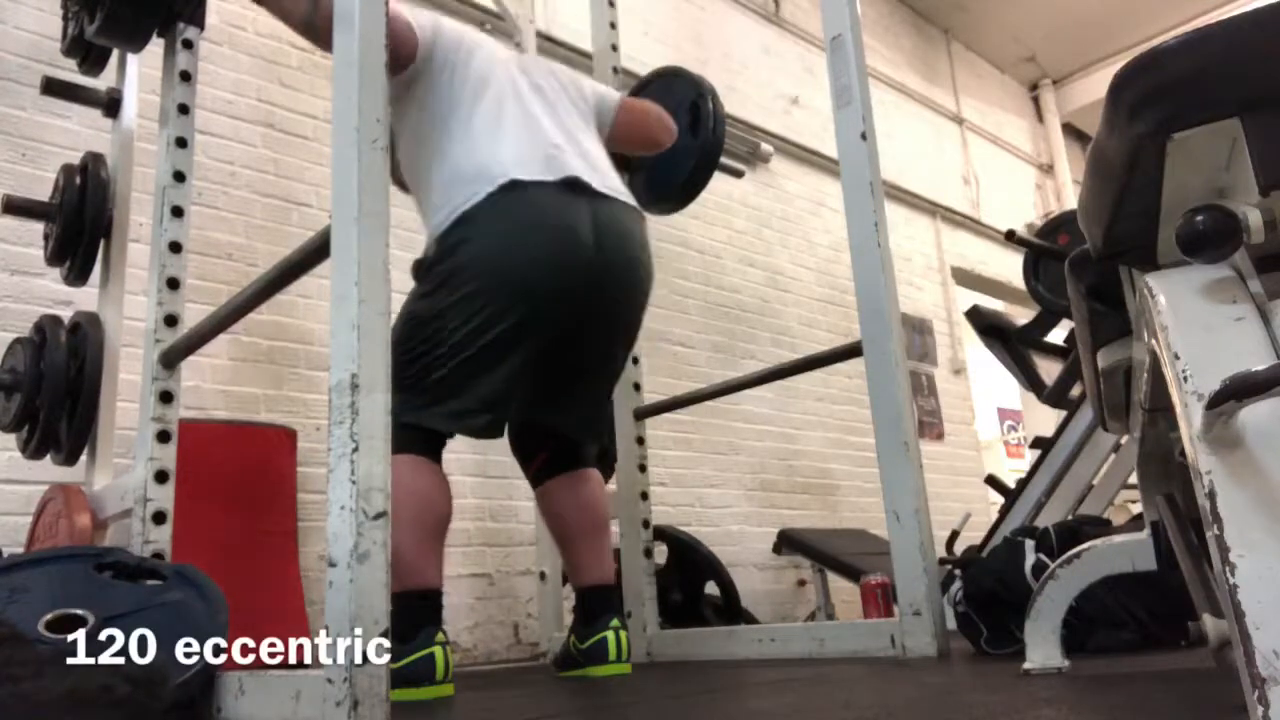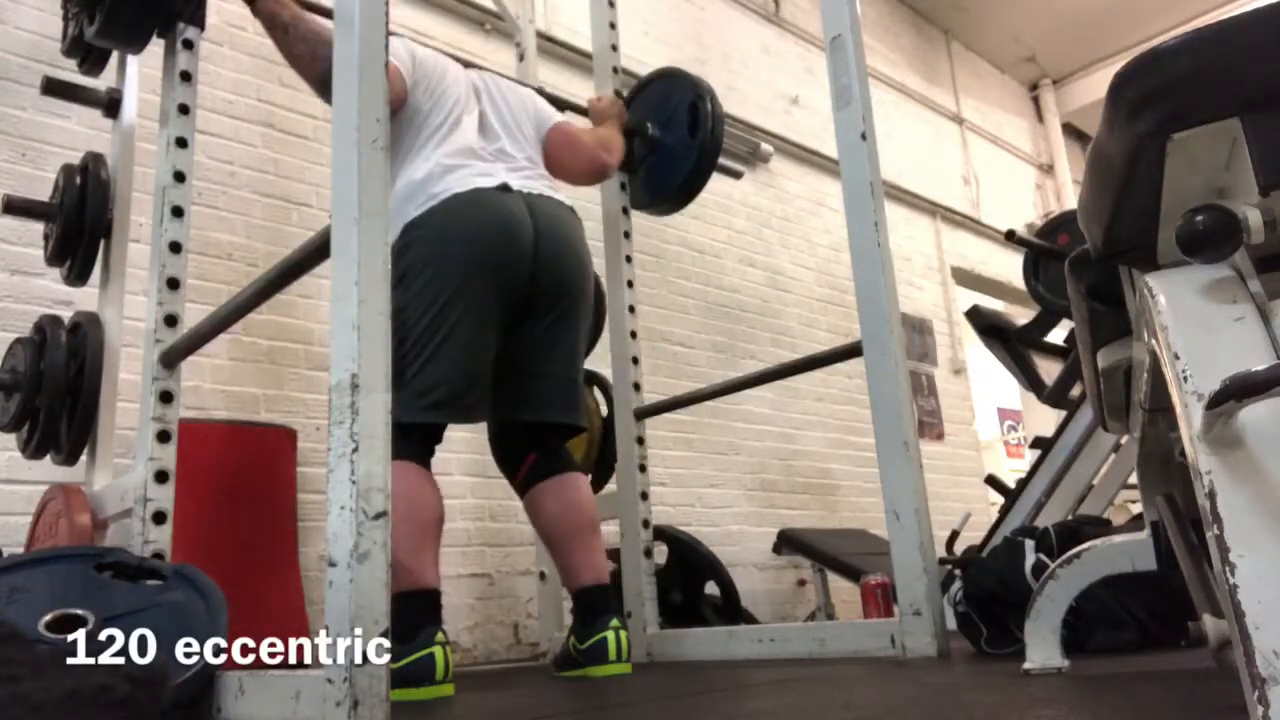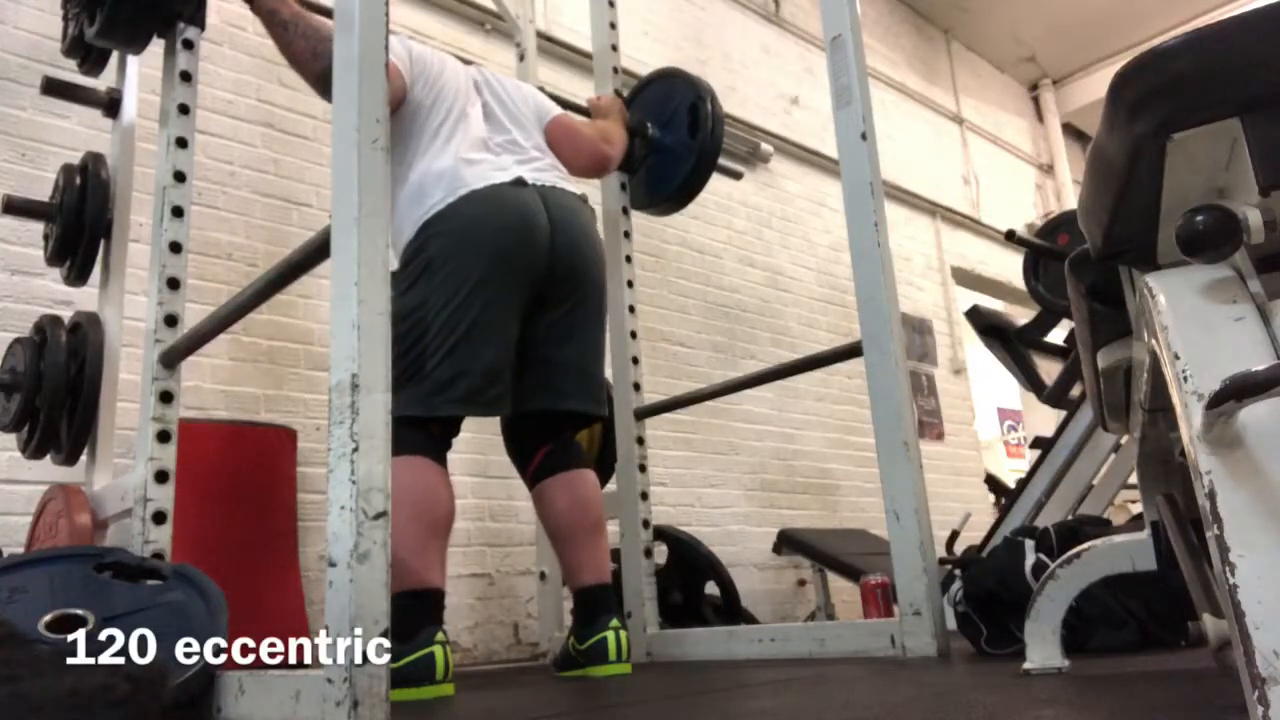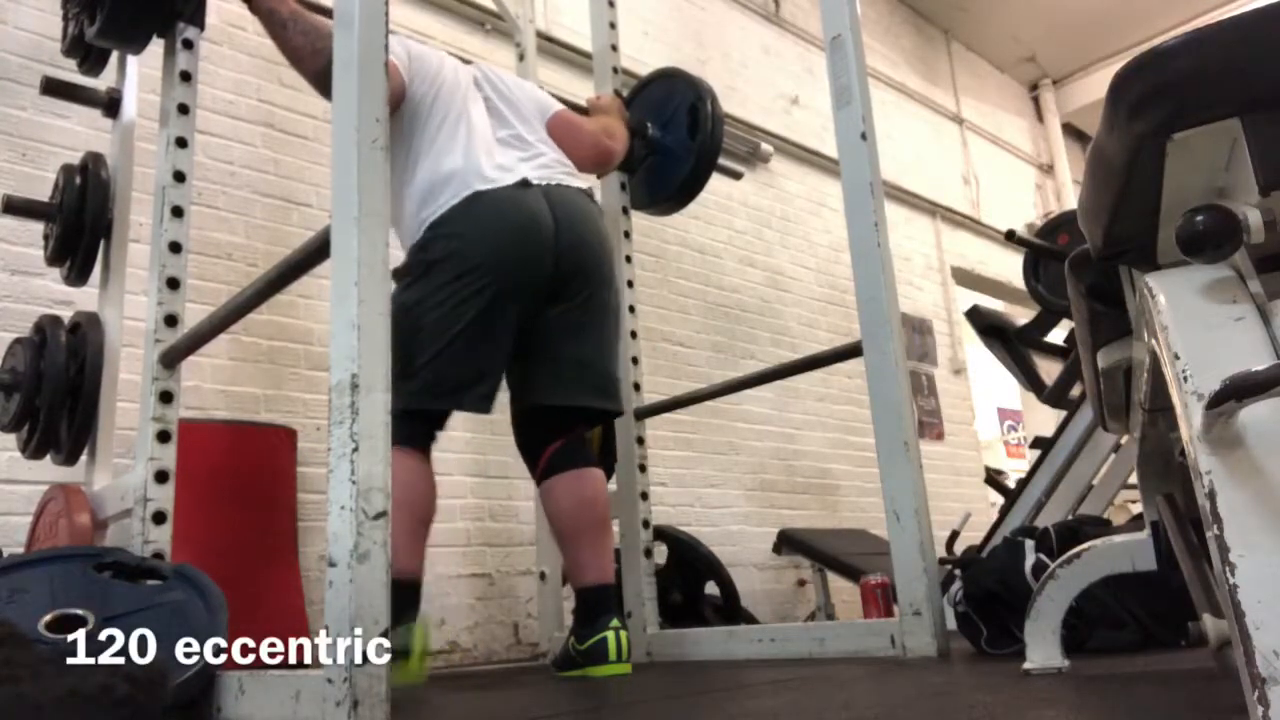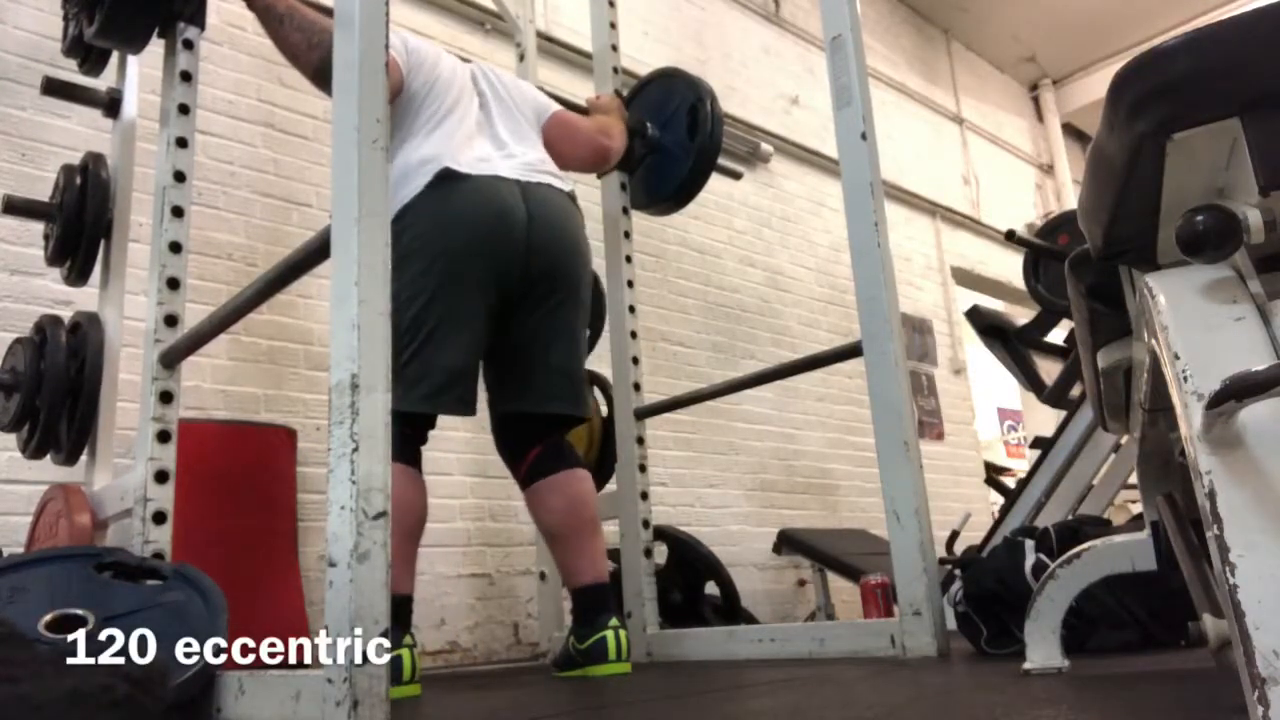
dt=0.7s
person 1, frame 1
right shoulder: (546, 72)
right elbow: (661, 130)
right wrist: (603, 116)
left hip: (510, 228)
right hip: (619, 238)
left knee: (407, 424)
right knee: (555, 437)
left ankle: (416, 641)
right ankle: (600, 625)
person 1, frame 2
right shoulder: (510, 91)
right elbow: (594, 161)
right wrist: (611, 122)
left hip: (458, 229)
right hip: (557, 235)
left knee: (399, 432)
right knee: (535, 443)
left ankle: (415, 640)
right ankle: (599, 626)
person 1, frame 3
right shoulder: (506, 85)
right elbow: (596, 153)
right wrist: (613, 117)
left hip: (471, 224)
right hip: (569, 227)
left knee: (411, 424)
right knee: (546, 436)
left ankle: (415, 638)
right ankle: (599, 625)
person 1, frame 4
right shoulder: (505, 82)
right elbow: (601, 150)
right wrist: (613, 117)
left hip: (481, 224)
right hip: (578, 224)
left knee: (402, 416)
right knee: (558, 434)
left ankle: (394, 626)
right ankle: (600, 626)
person 1, frame 5
right shoulder: (503, 81)
right elbow: (597, 148)
right wrist: (612, 113)
left hip: (453, 212)
right hip: (552, 222)
left knee: (390, 423)
right knee: (536, 436)
left ankle: (388, 640)
right ankle: (599, 623)
